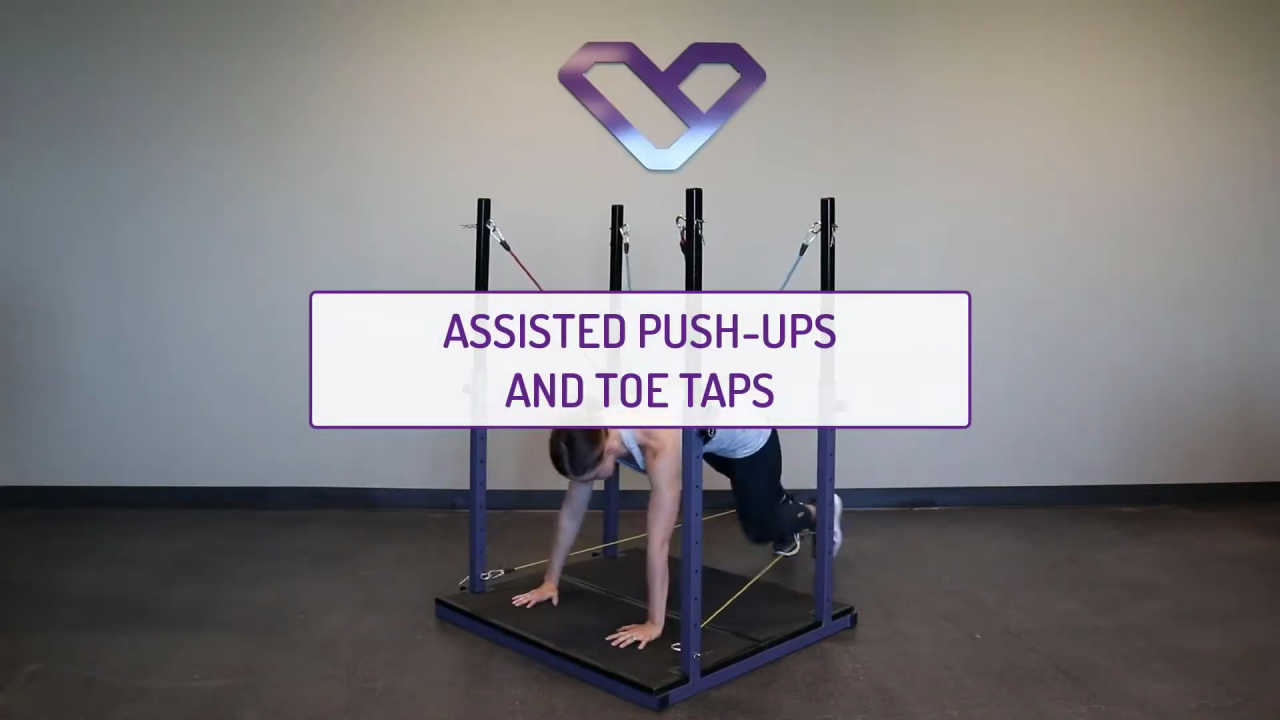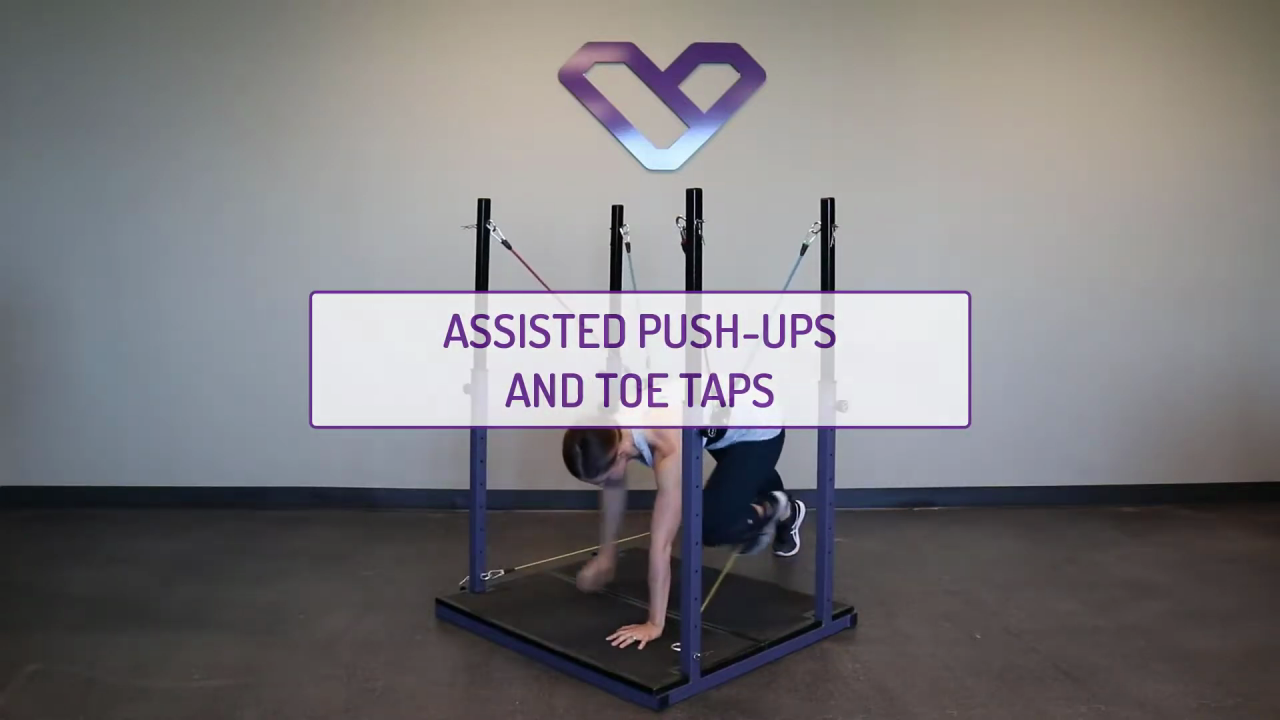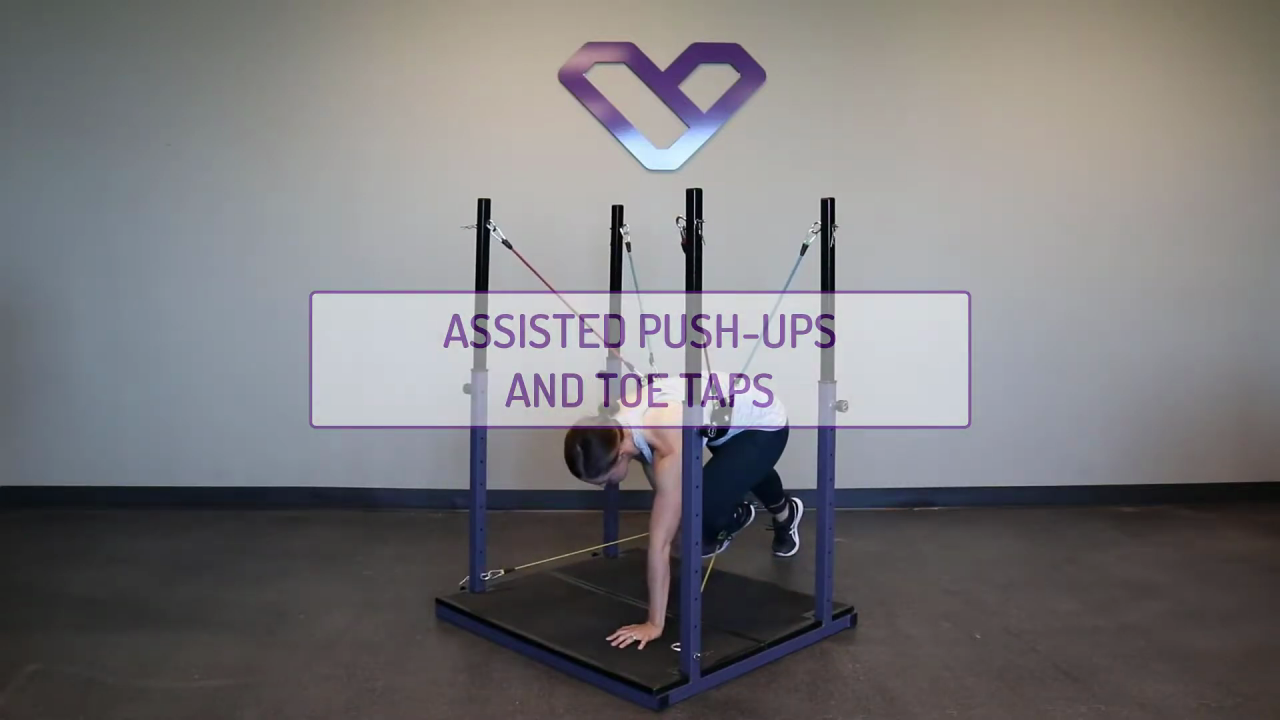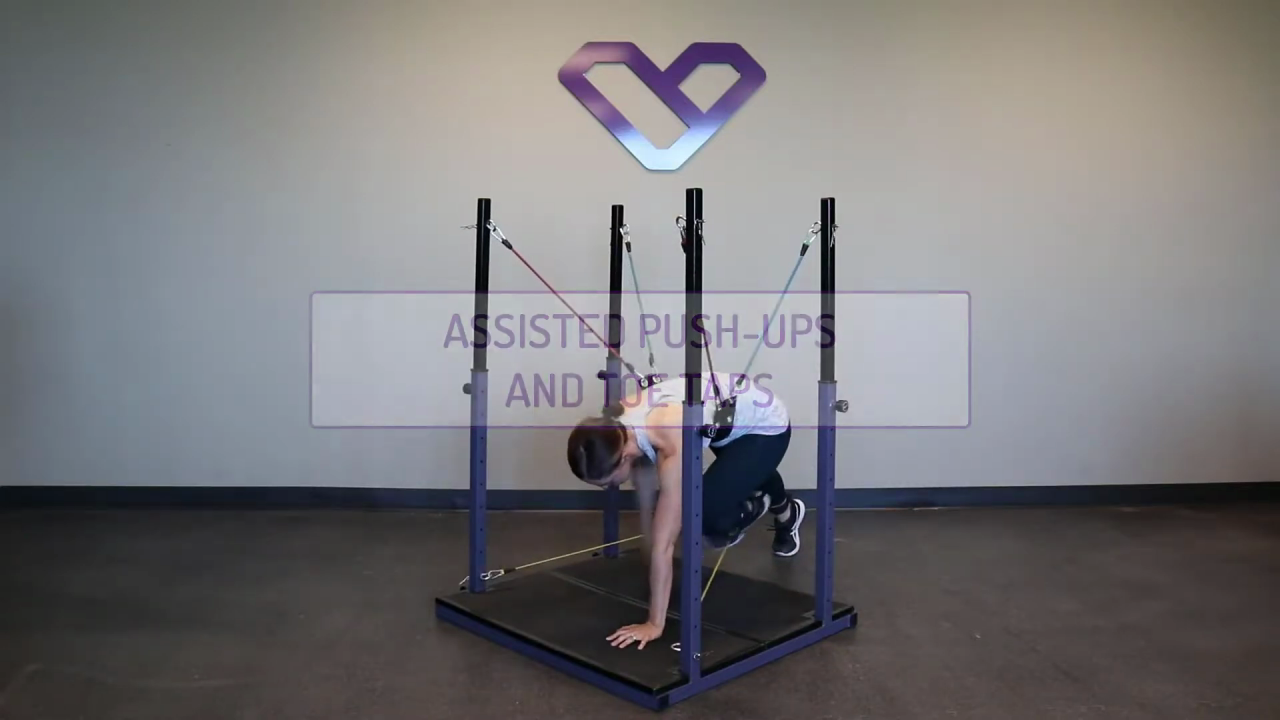
dt=0.2s
person 1, frame 1
left shoulder: (659, 446)
right shoulder: (593, 438)
left elbow: (658, 542)
right elbow: (571, 510)
left wrist: (654, 623)
right wrist: (550, 581)
left hip: (747, 430)
right hip: (709, 431)
left knee: (761, 527)
right knee: (753, 494)
left ankle: (821, 515)
right ankle: (789, 507)
person 1, frame 2
left shoulder: (670, 447)
right shoulder: (609, 435)
left elbow: (661, 541)
right elbow: (613, 490)
left wrist: (655, 623)
right wrist: (606, 552)
left hip: (758, 428)
left knee: (710, 527)
right knee: (755, 479)
left ankle: (768, 512)
right ankle: (788, 510)
person 1, frame 3
left shoulder: (669, 446)
right shoulder: (612, 427)
left elbow: (660, 542)
left wrist: (654, 624)
left hip: (764, 420)
right hip: (728, 406)
left knee: (703, 512)
right knee: (754, 473)
left ankle: (737, 517)
right ankle: (786, 514)
person 1, frame 4
left shoulder: (672, 446)
right shoulder: (616, 427)
left elbow: (664, 543)
right elbow: (642, 473)
left wrist: (655, 624)
right wrist: (649, 530)
left hip: (765, 422)
left knee: (707, 516)
right knee: (756, 474)
left ankle: (752, 507)
right ankle: (786, 514)
